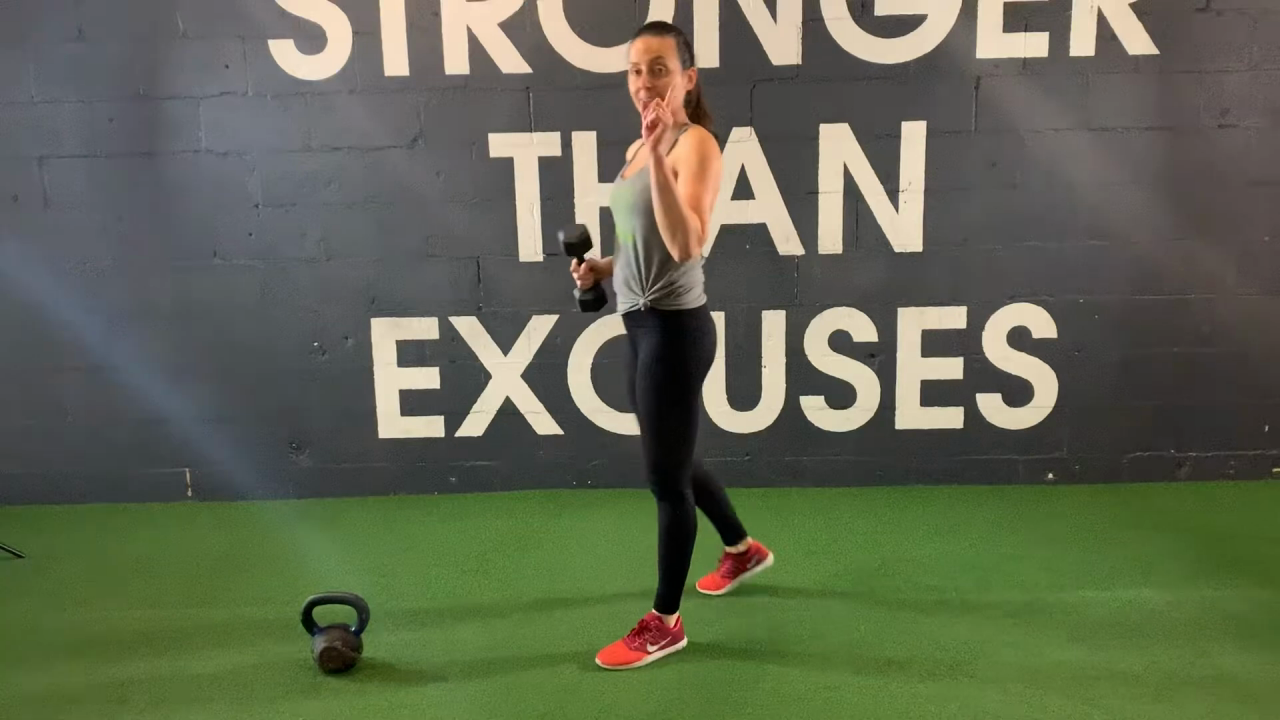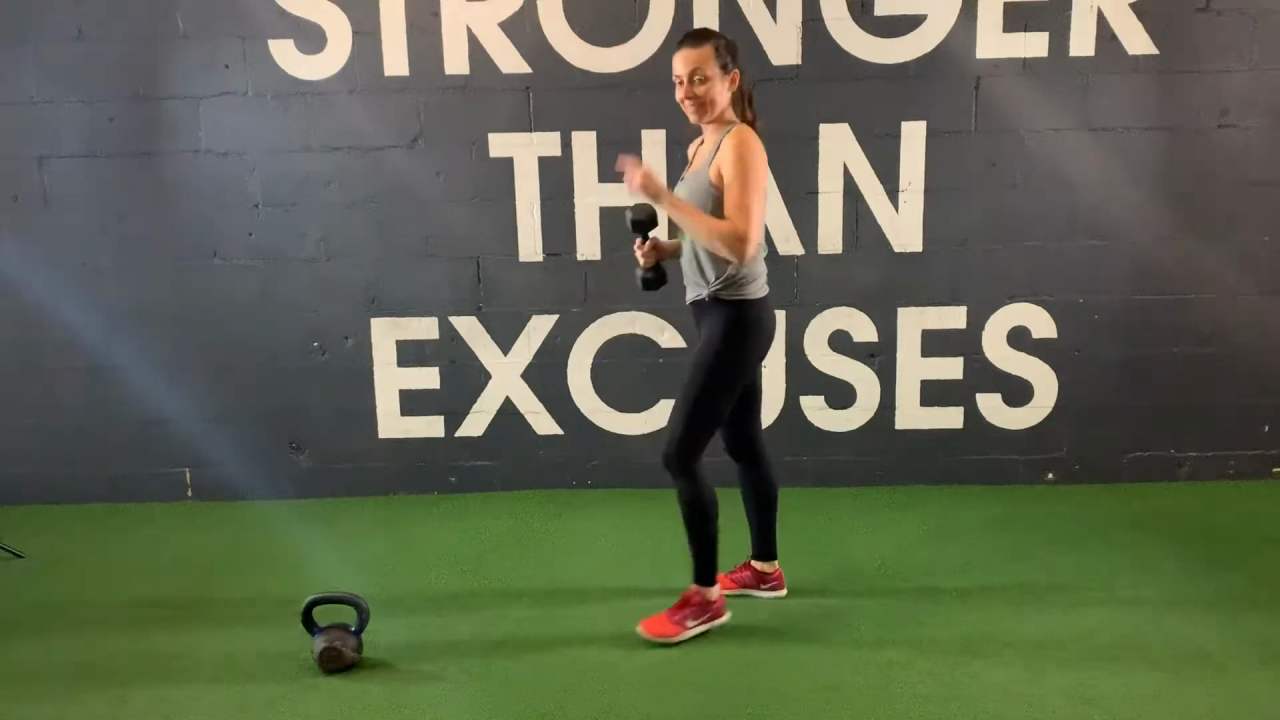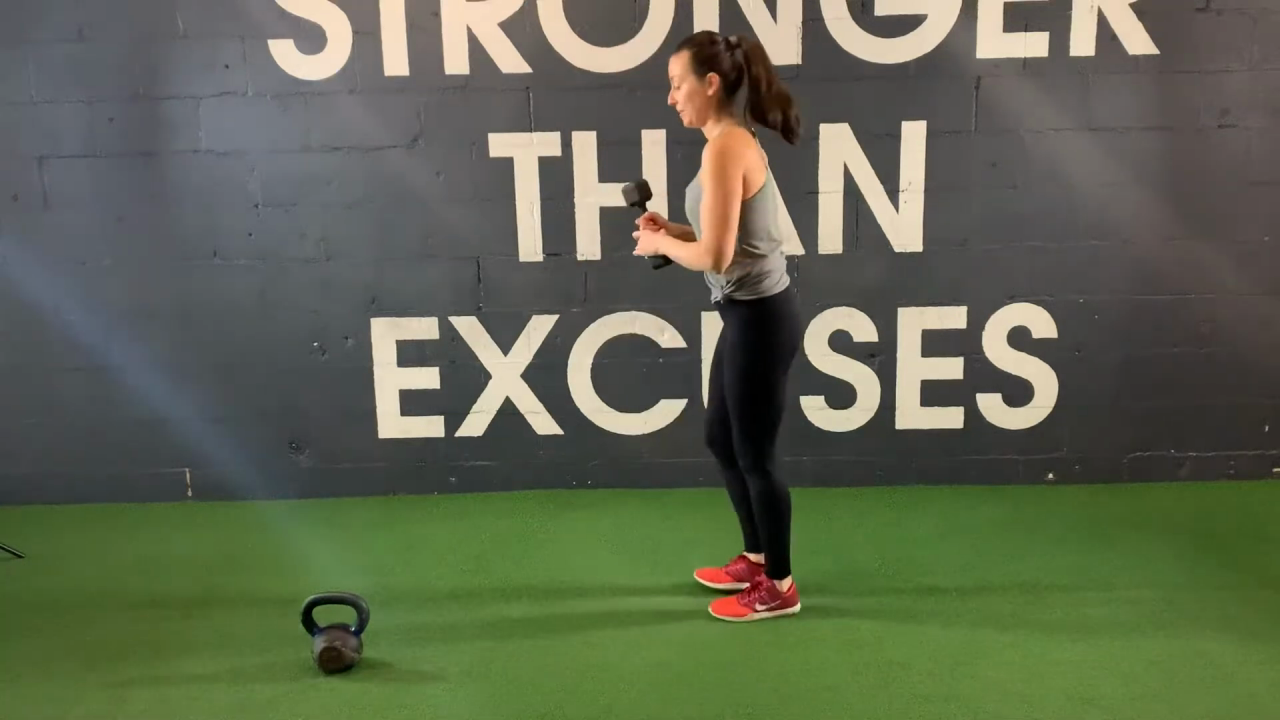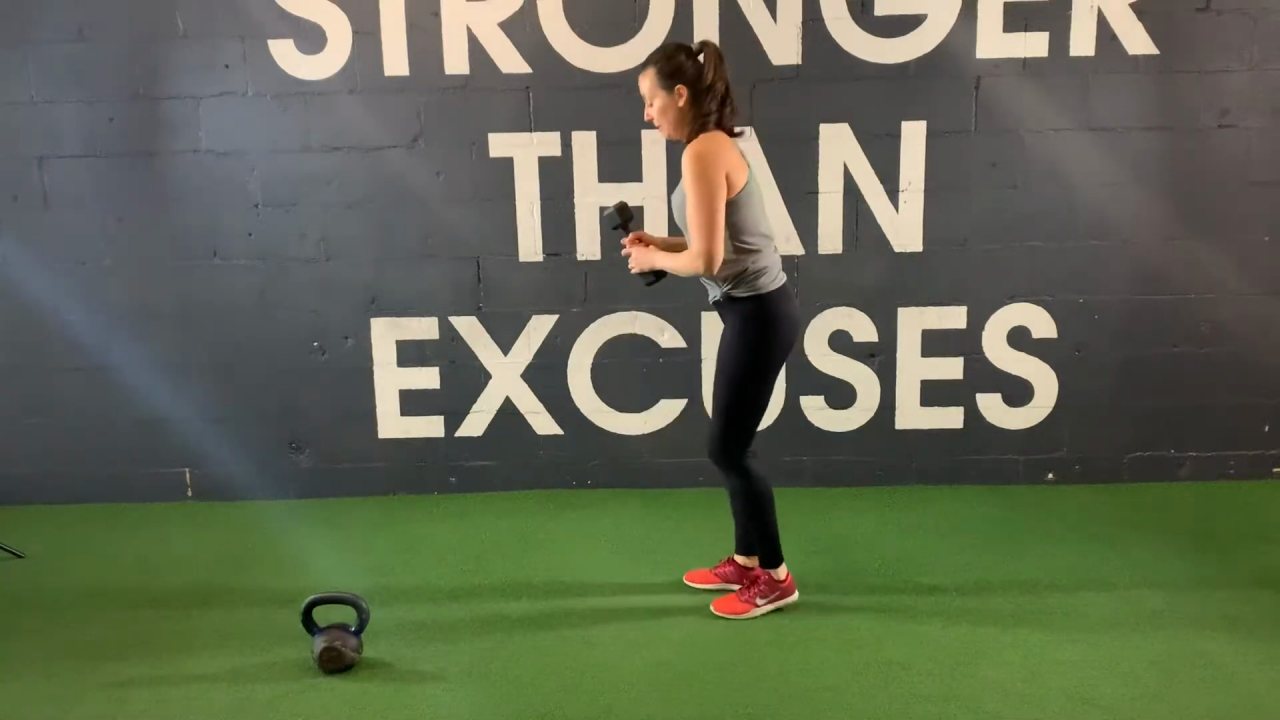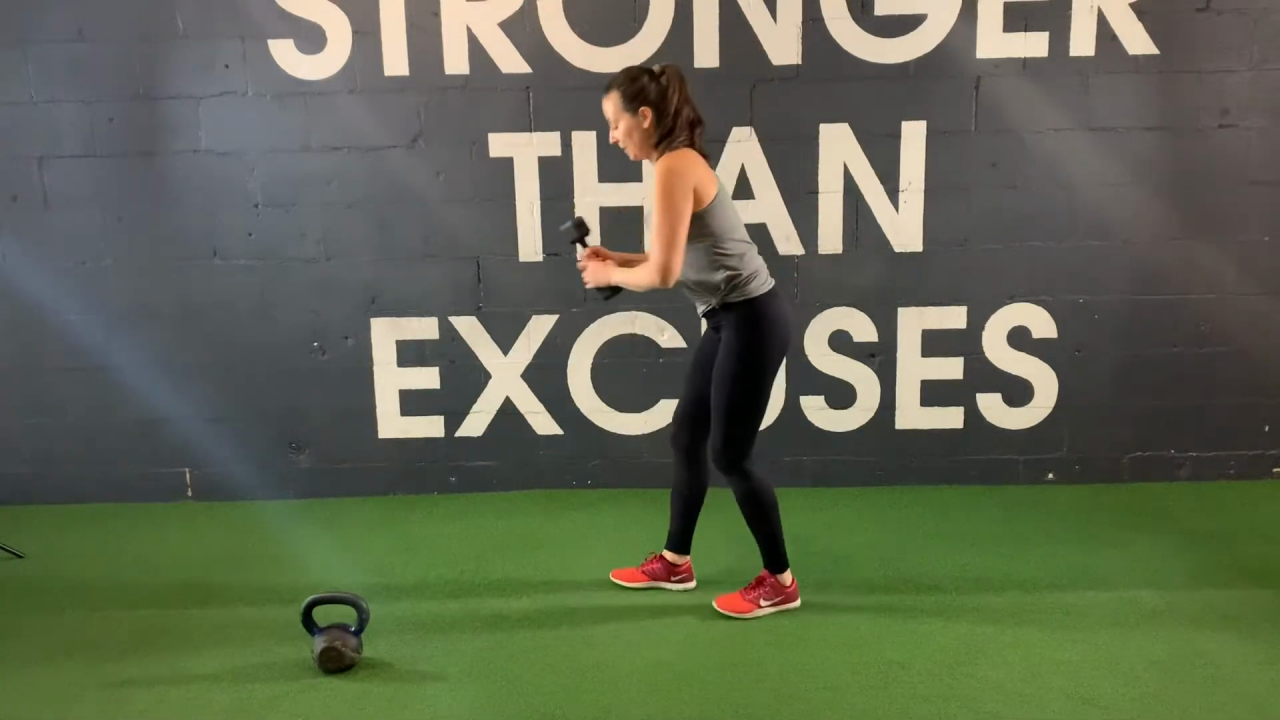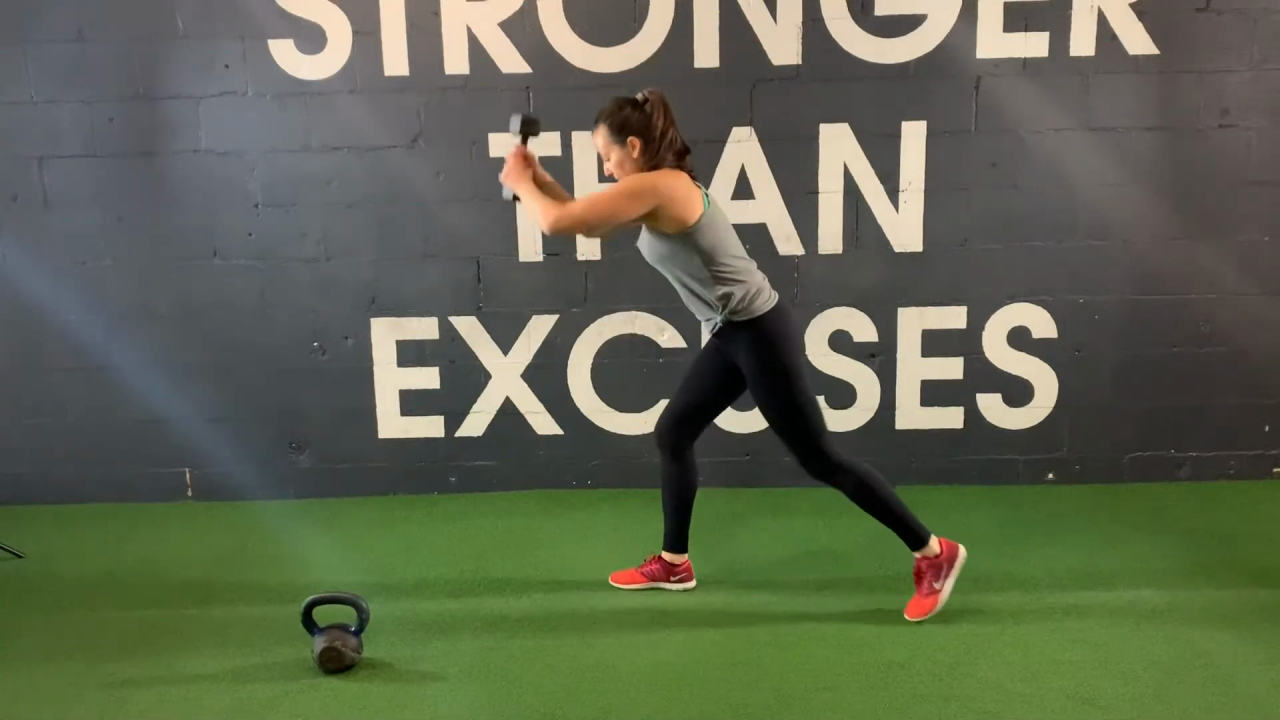
dt=0.4s
person 1, frame 1
left shoulder: (696, 145)
right shoulder: (640, 147)
left elbow: (685, 246)
left wrist: (657, 158)
right wrist: (604, 267)
left hip: (675, 329)
right hip: (641, 325)
left knee: (666, 476)
right knee: (667, 462)
left ankle: (664, 621)
right ankle: (742, 547)
person 1, frame 2
left shoulder: (740, 143)
right shoulder: (704, 146)
left elbow: (741, 243)
left wrist: (664, 197)
right wrist: (666, 247)
left hip: (736, 317)
right hip: (721, 315)
left knee: (680, 455)
right knee: (743, 445)
left ankle: (703, 595)
right ankle: (764, 567)
person 1, frame 3
left shoulder: (726, 149)
right shoulder: (731, 143)
left elbow: (716, 256)
left wrist: (661, 244)
right wrist: (674, 231)
left hip: (758, 317)
right hip: (750, 313)
left knee: (755, 456)
right knee: (722, 441)
left ankle: (778, 588)
right ankle: (755, 558)
person 1, frame 4
left shoulder: (702, 153)
right shoulder: (715, 146)
left elbow: (708, 260)
left wrist: (655, 261)
right wrist: (660, 243)
left hip: (757, 314)
right hip: (753, 310)
left knee: (727, 450)
right knee: (733, 446)
left ankle: (774, 576)
right ankle: (747, 561)
person 1, frame 5
left shoulder: (673, 170)
right shoulder: (680, 163)
left elbow: (664, 275)
right elbow: (682, 258)
left wrist: (612, 276)
right wrist: (618, 260)
left hip: (751, 319)
right hip: (730, 320)
left knee: (729, 455)
right knee: (687, 437)
left ankle: (779, 581)
right ankle: (674, 562)
person 1, frame 6
left shoulder: (655, 186)
right shoulder: (662, 185)
left elbow: (558, 221)
right elbow: (582, 217)
left wrist: (523, 184)
right wrist: (538, 178)
left hip: (761, 334)
right hip: (733, 335)
left knee: (817, 457)
right knee: (671, 435)
left ankle: (933, 553)
right ankle: (673, 561)
